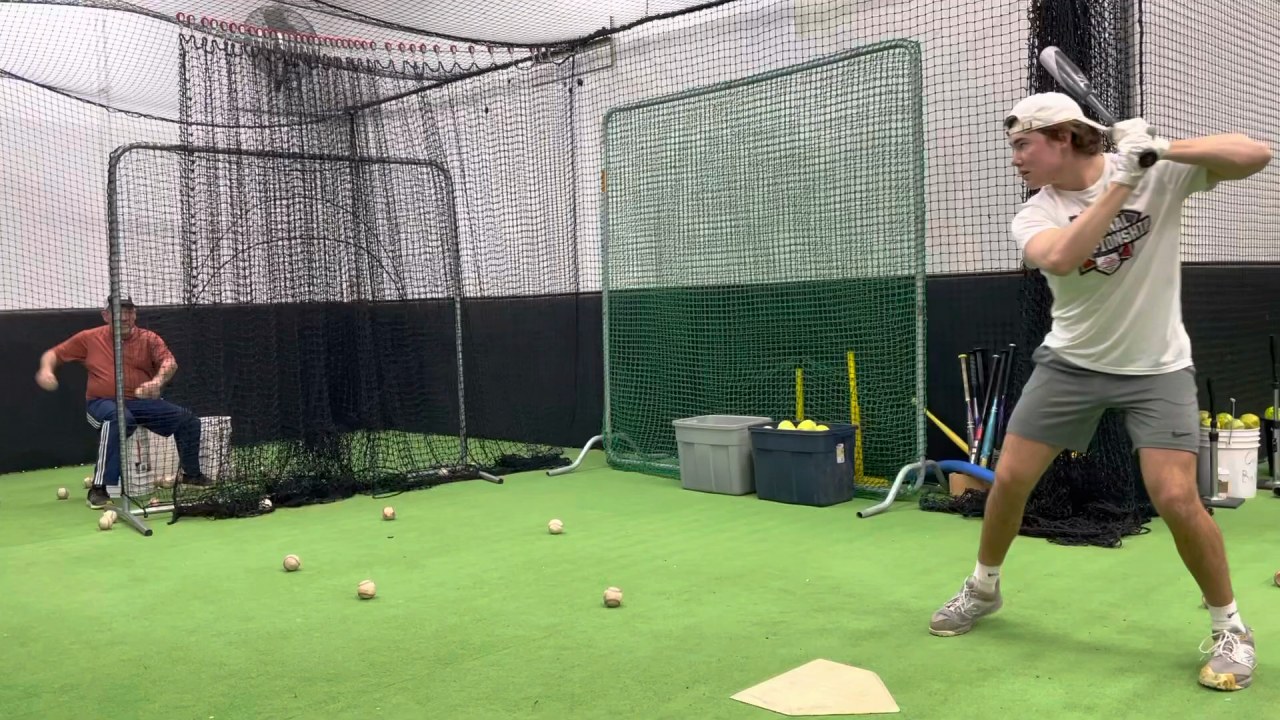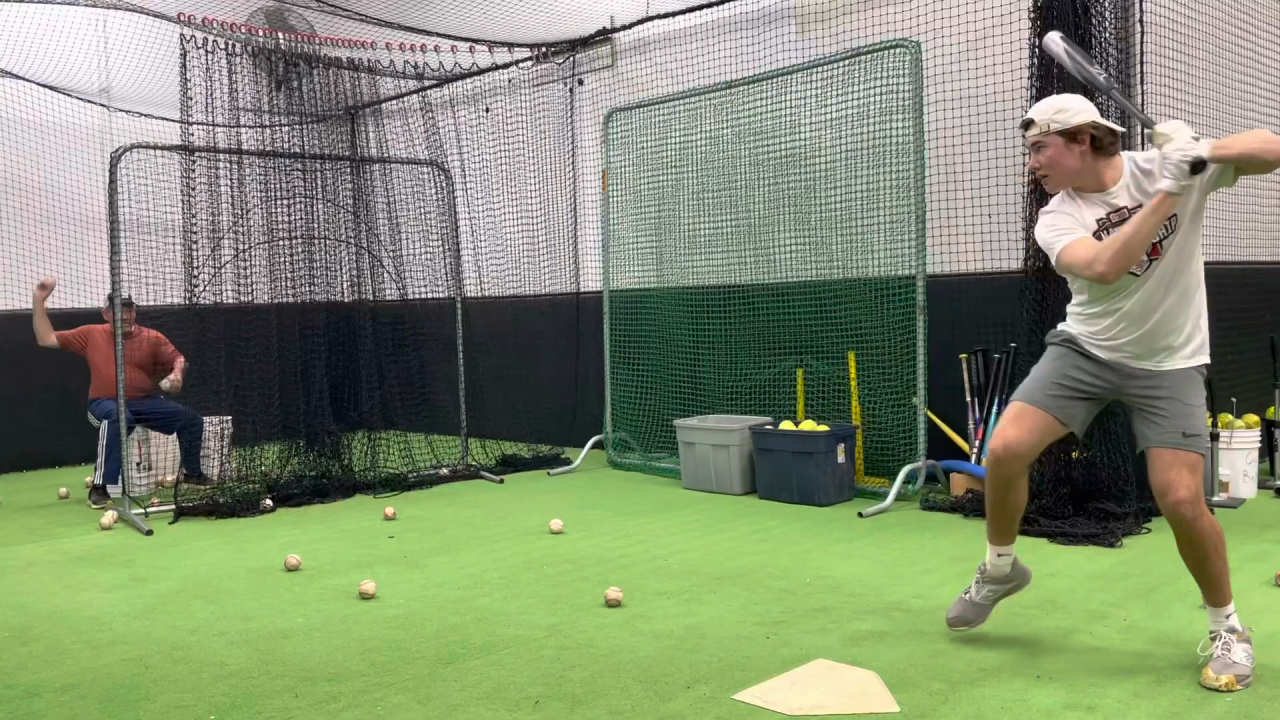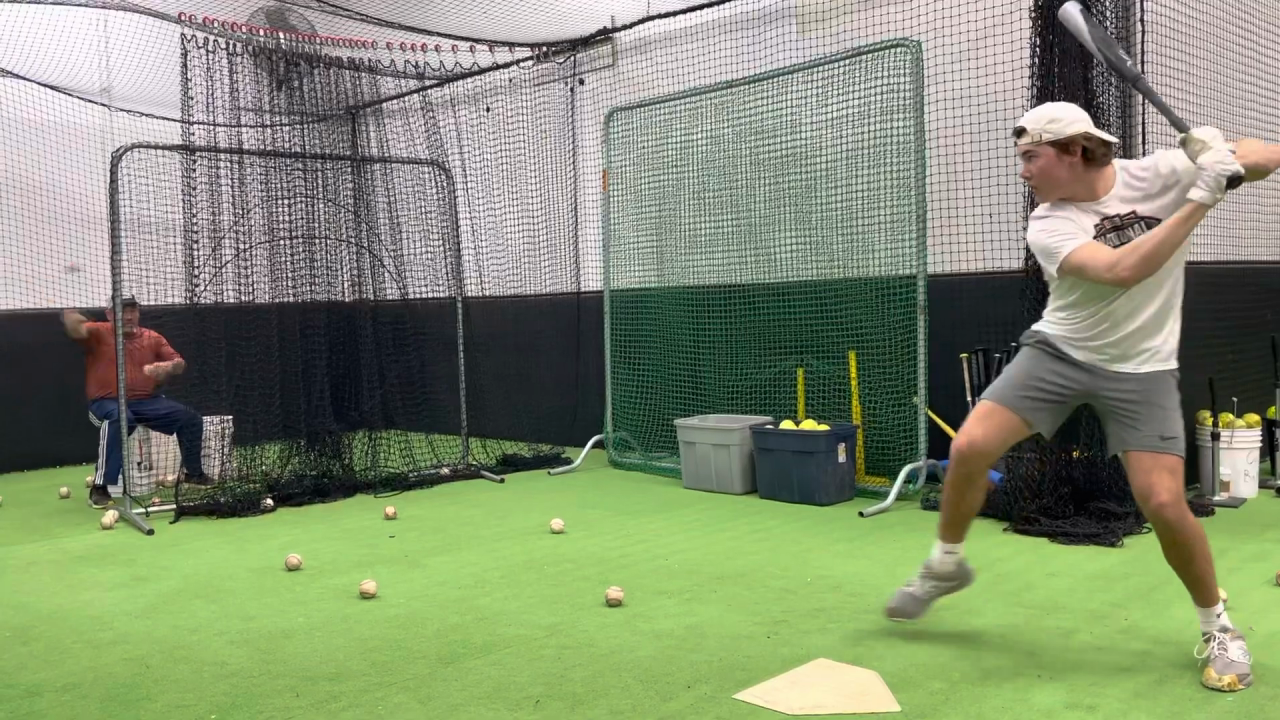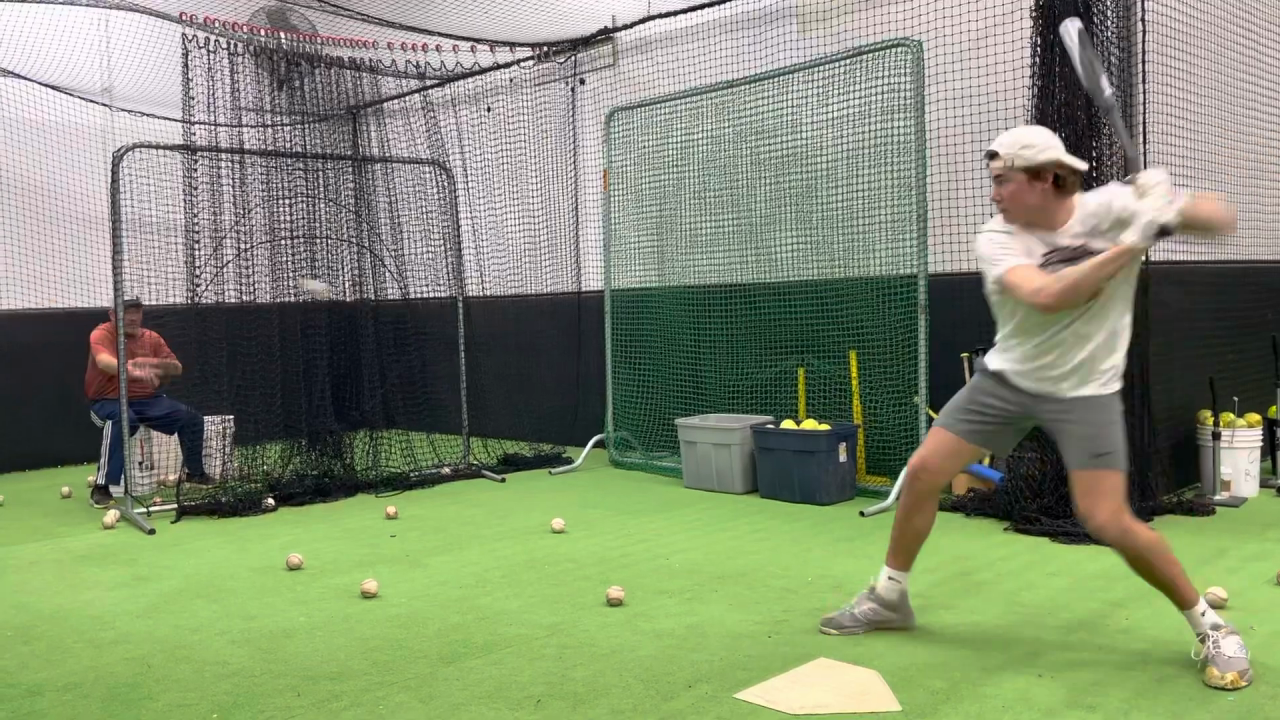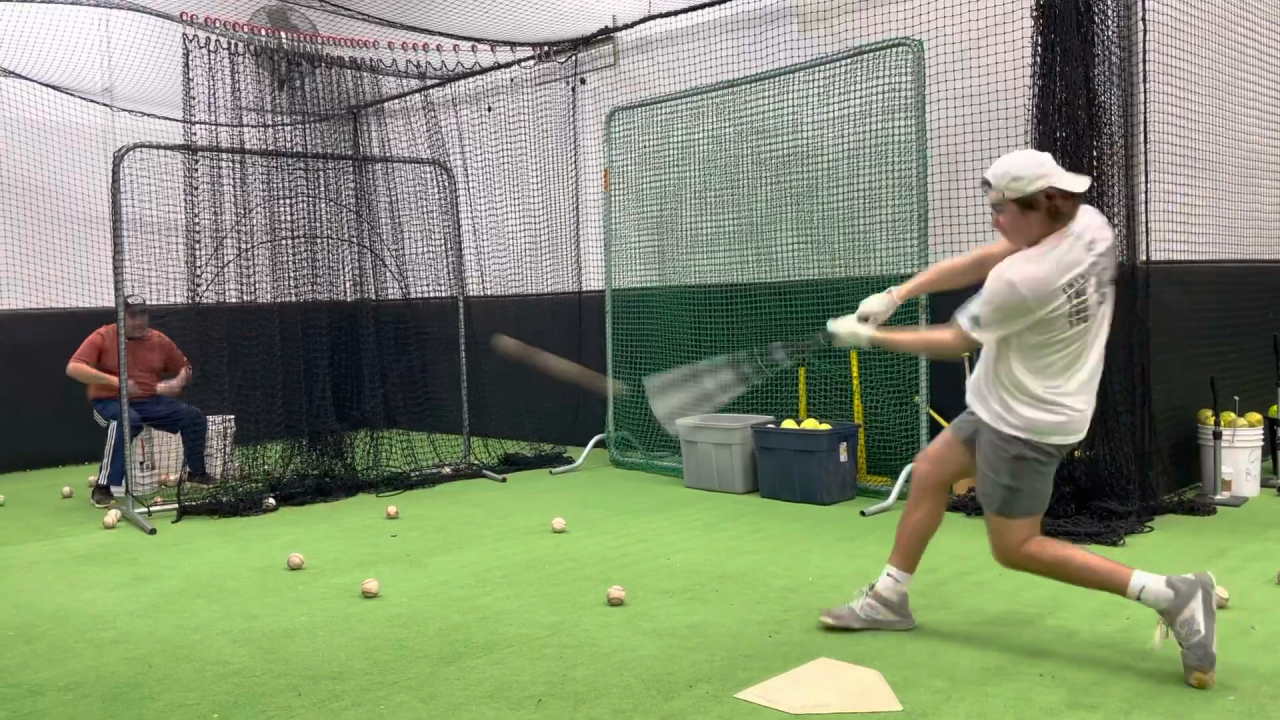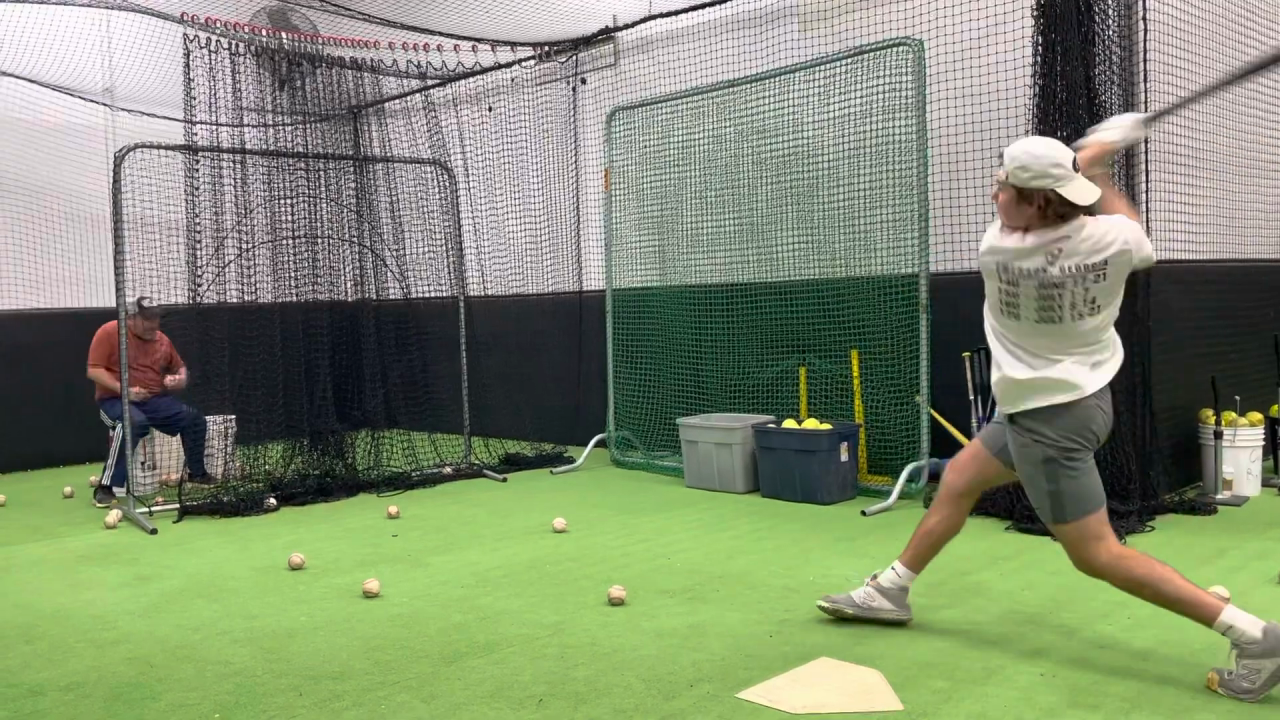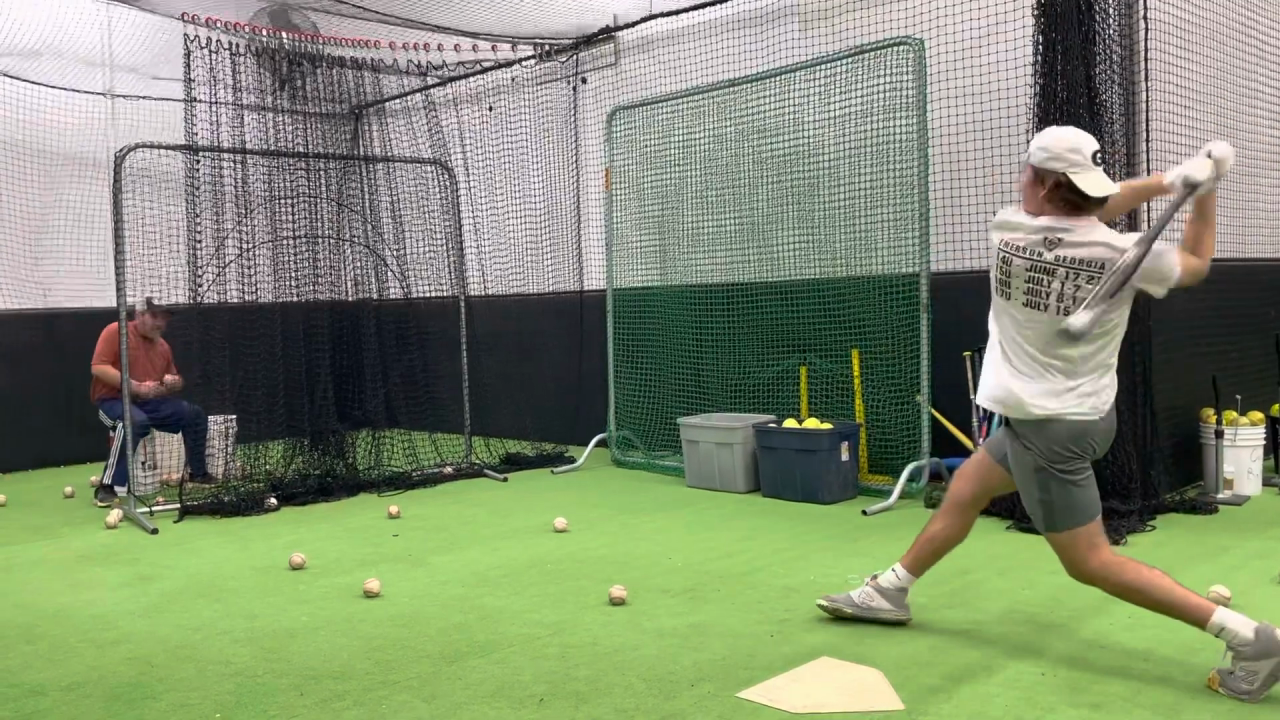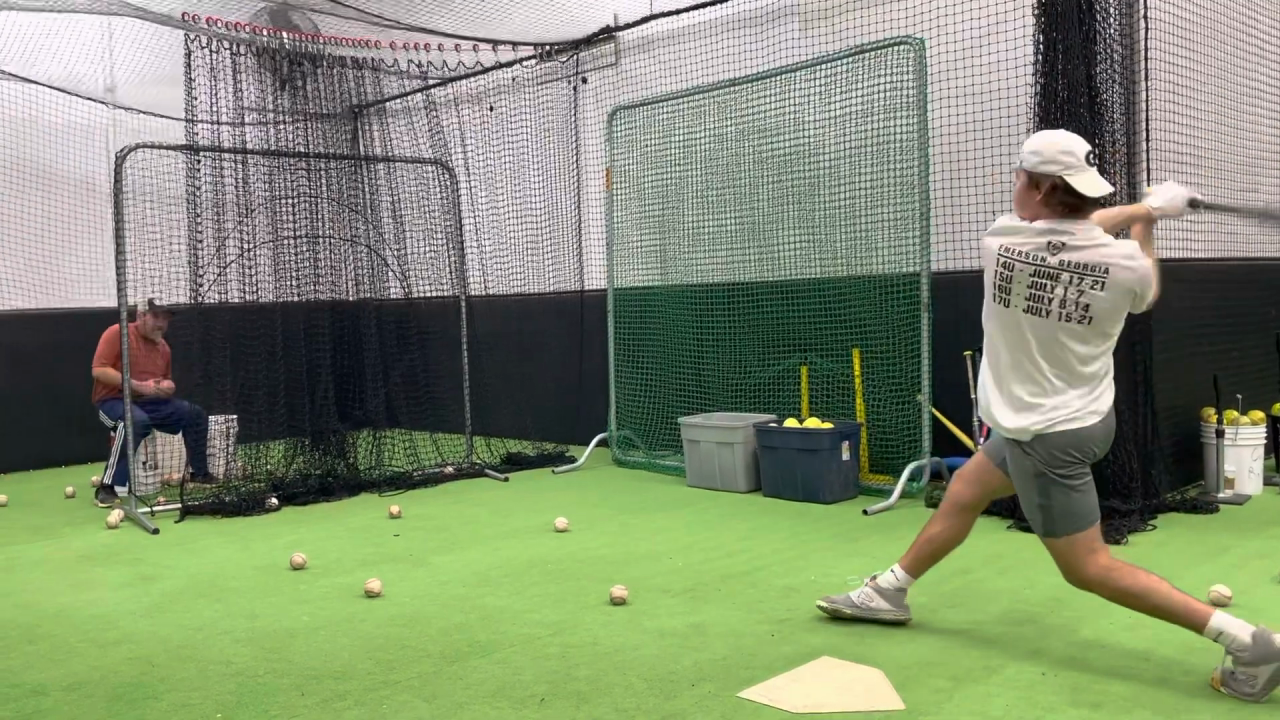
dt=0.2s
person 1, frame 1
left shoulder: (1154, 169)
right shoulder: (1033, 216)
left elbow: (1254, 155)
right elbow: (1058, 259)
left wrist: (1166, 149)
right wrist: (1121, 184)
left hip: (1156, 366)
right hip: (1071, 361)
left knee: (1176, 499)
right knee: (1009, 480)
left ankle: (1229, 627)
right ankle: (983, 586)
person 1, frame 2
left shoulder: (1164, 167)
right shoulder: (1055, 220)
right elbow: (1105, 267)
left wrist: (1203, 152)
right wrist: (1166, 191)
left hip: (1169, 361)
right hip: (1085, 349)
left knee: (1181, 500)
right knee: (1004, 449)
left ankle: (1227, 628)
right ankle: (999, 567)
person 1, frame 3
left shoulder: (1159, 175)
right shoulder: (1047, 227)
right elbow: (1122, 271)
left wrist: (1222, 163)
right wrist: (1196, 202)
left hip: (1140, 367)
right hip: (1059, 351)
left knee: (1165, 504)
right knee: (970, 449)
left ankle: (1217, 626)
right ankle: (943, 564)
person 1, frame 4
left shoulder: (1113, 208)
right shoulder: (999, 236)
left elbow: (1221, 221)
right elbow: (1045, 296)
left wrist: (1170, 208)
right wrist: (1135, 241)
left hip: (1084, 390)
right hip: (1007, 378)
left knee: (1108, 522)
right knee: (923, 473)
left ankle: (1210, 625)
right ankle: (888, 596)
person 1, frame 5
left shoulder: (1022, 281)
right shoulder: (1091, 222)
left elbow: (955, 343)
right elbow: (994, 253)
left wrist: (874, 336)
right wrist: (894, 295)
left hip: (1025, 421)
right hip: (1014, 403)
left knee: (1014, 548)
right knee: (927, 474)
left ankle: (1172, 596)
right ankle: (888, 597)
person 1, frame 6
left shoulder: (998, 248)
right shoulder: (1115, 241)
left wrist: (1093, 145)
right wrist: (1092, 159)
left hip: (1050, 417)
right hip: (1072, 402)
left knee: (1095, 554)
right knee: (956, 483)
right ankle: (889, 589)
person 1, frame 7
left shoulder: (1007, 228)
right shoulder: (1127, 253)
left elbow: (1099, 208)
right elbow: (1194, 265)
left wrist: (1170, 178)
right wrist: (1206, 189)
left hip: (1047, 426)
right hip: (1078, 414)
left knee: (1089, 561)
right knee: (963, 492)
right ankle: (888, 590)
person 1, frame 8
left shoulder: (999, 240)
right shoulder: (1127, 262)
right elbow: (1142, 302)
left wrist: (1141, 205)
right wrist: (1145, 221)
left hip: (1044, 432)
right hip: (1079, 416)
left knee: (1086, 568)
right knee: (961, 495)
right ankle: (886, 590)
person 2, frame 1
left shoulder: (149, 339)
right shoulder: (90, 338)
left elbow: (170, 362)
right elbow: (54, 354)
left wrist: (159, 380)
right wrist: (46, 370)
left hip: (145, 403)
right hip: (104, 404)
left knee: (188, 420)
right knee: (119, 419)
left ankle: (191, 474)
right ankle: (100, 487)
person 2, frame 2
left shoulder: (152, 338)
right shoulder: (92, 335)
left elbow: (178, 359)
right elbow: (46, 340)
left wrist: (178, 374)
right wrist: (39, 303)
left hip: (146, 402)
right hip: (106, 404)
left knee: (190, 419)
right knee: (116, 420)
left ankle: (193, 473)
right ankle: (100, 487)
person 2, frame 3
left shoulder: (152, 338)
right shoulder: (98, 332)
left elbow: (179, 363)
right elbow: (78, 330)
left wrist: (168, 366)
right wrist: (72, 321)
left hip: (146, 402)
right hip: (107, 402)
left knee: (189, 418)
right knee: (117, 420)
left ankle: (193, 474)
right ankle: (101, 487)
person 2, frame 4
left shoulder: (152, 338)
right shoulder: (103, 333)
left elbow: (176, 368)
right elbow: (104, 362)
left wrist: (153, 362)
right wrist: (135, 372)
left hip: (147, 401)
right hip: (107, 402)
left knee: (191, 417)
right knee: (122, 420)
left ankle: (195, 474)
right ankle: (103, 487)
person 2, frame 5
left shoulder: (161, 340)
right shoulder: (103, 337)
left elbow: (185, 368)
right elbow: (73, 368)
left wrist: (178, 383)
right wrist: (115, 381)
left hip: (151, 402)
right hip: (111, 402)
left knee: (194, 417)
right knee: (127, 421)
left ankle: (196, 473)
right ankle: (104, 487)
person 2, frame 6
left shoulder: (163, 341)
right shoulder: (110, 332)
left elbow: (180, 368)
right elbow: (93, 371)
left wrist: (181, 379)
right wrist: (124, 389)
left hip: (154, 401)
right hip: (115, 400)
left knee: (194, 418)
right knee: (134, 422)
left ankle: (197, 474)
right ankle: (107, 487)
person 2, frame 7
left shoulder: (162, 346)
right shoulder: (116, 332)
left elbow: (174, 383)
right elbow: (98, 368)
left wrist: (174, 382)
right wrist: (137, 387)
left hip: (152, 402)
right hip: (113, 400)
left knee: (195, 415)
right knee: (135, 422)
left ankle: (198, 473)
right ankle: (108, 486)
person 2, frame 8
left shoulder: (163, 347)
right shoulder: (117, 333)
left elbow: (166, 382)
right elbow: (99, 370)
left wrist: (168, 387)
right wrist: (139, 385)
left hip: (151, 402)
right hip: (114, 400)
left knee: (195, 415)
right knee: (136, 421)
left ankle: (199, 473)
right ankle: (109, 486)
